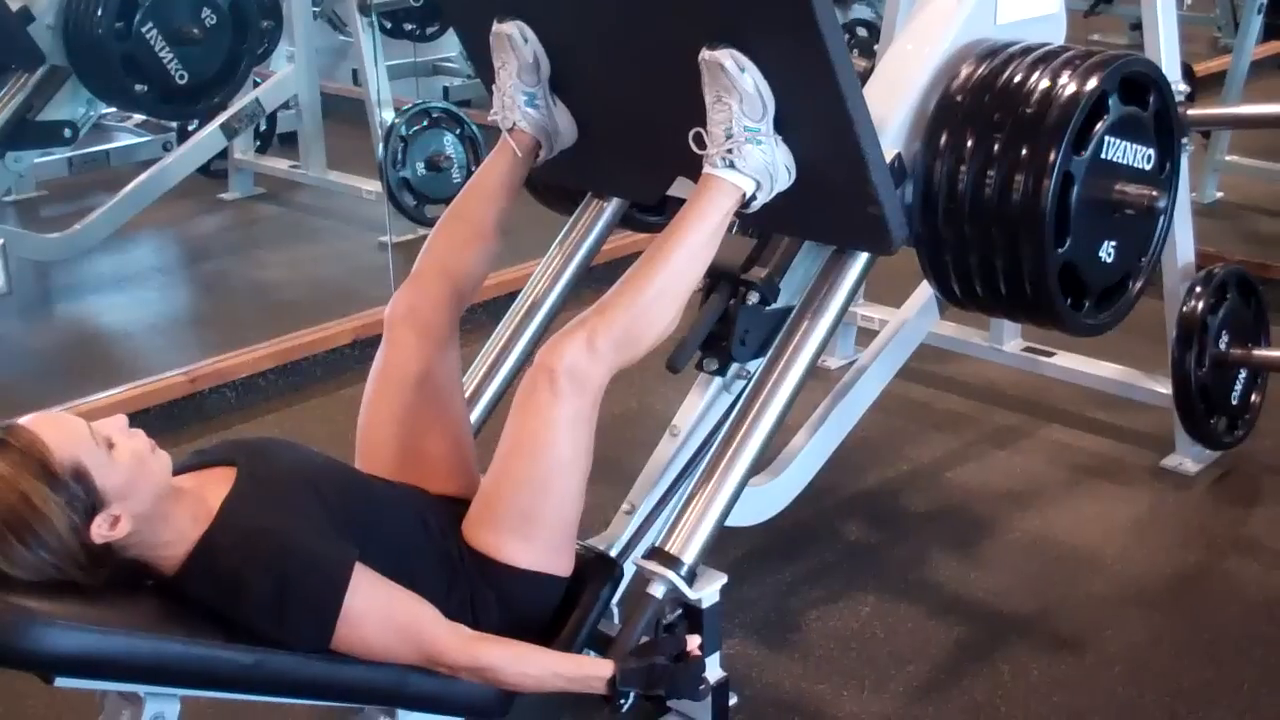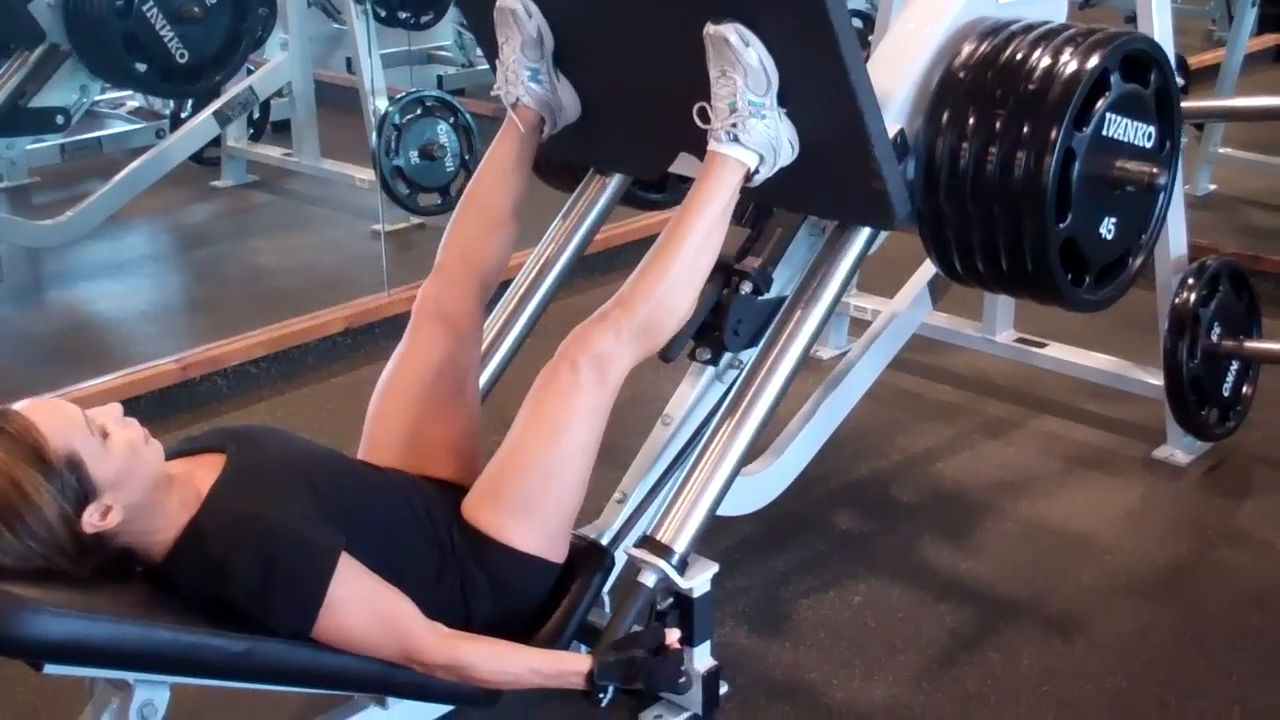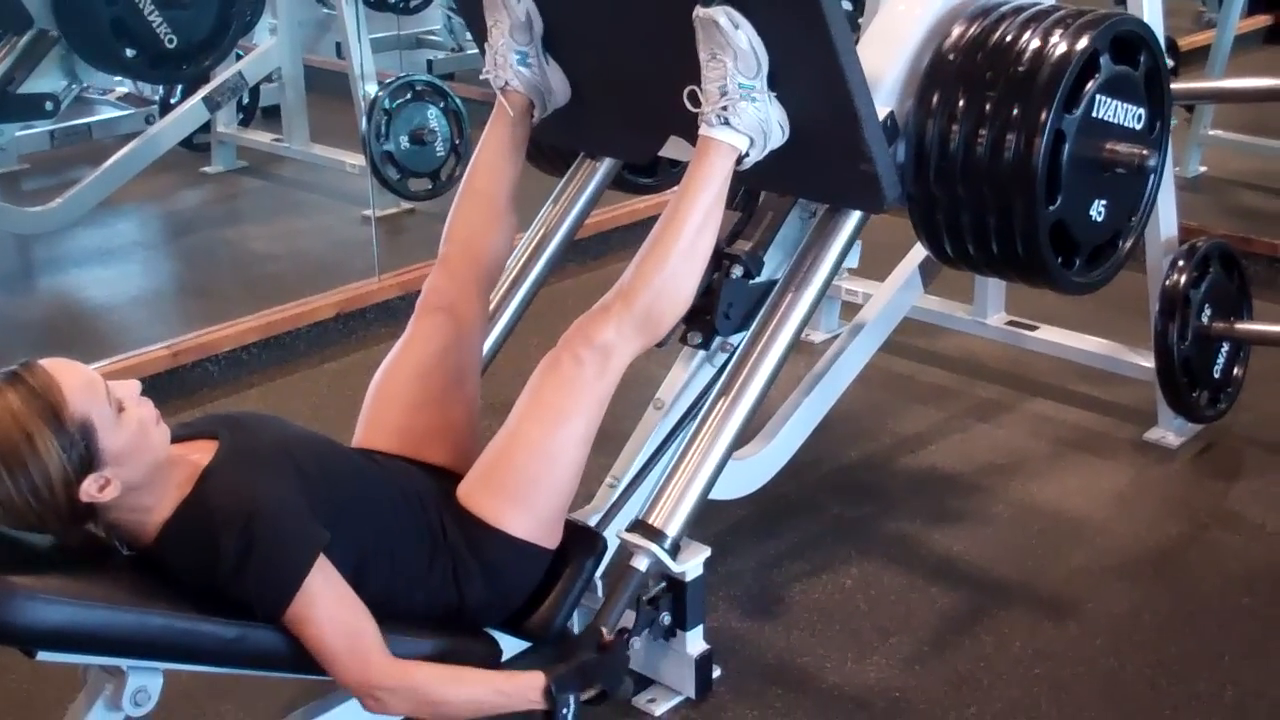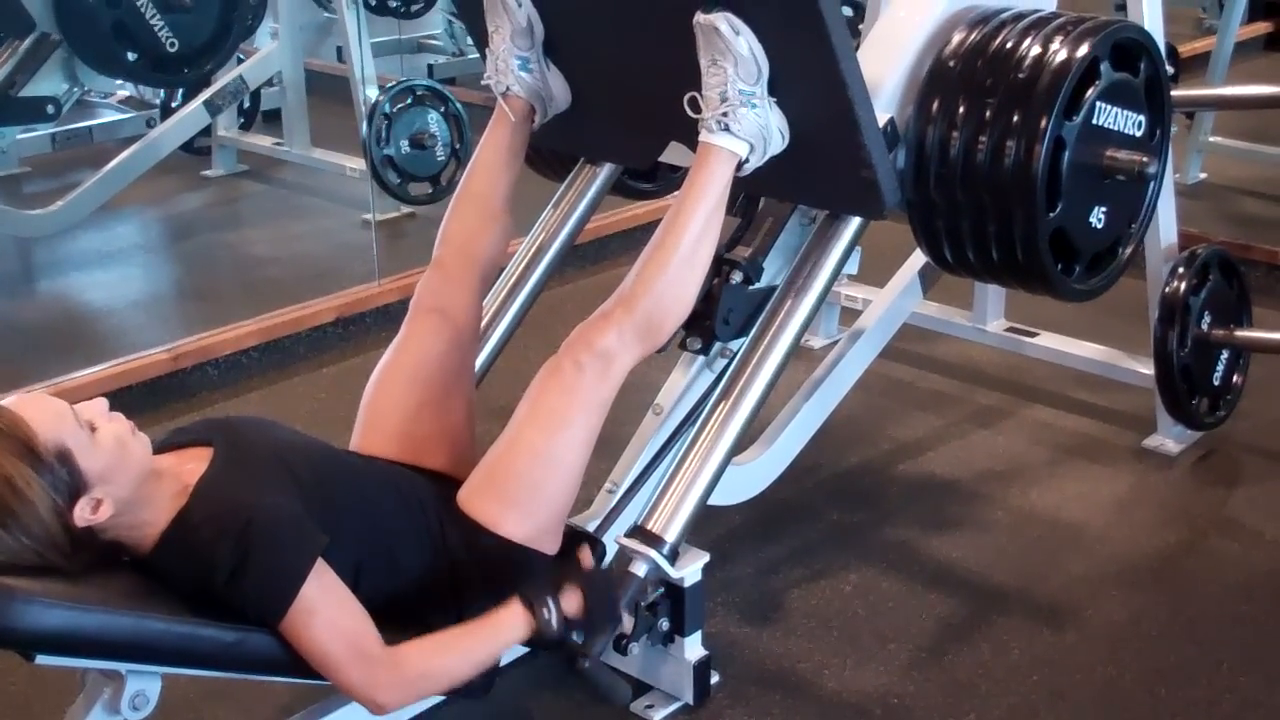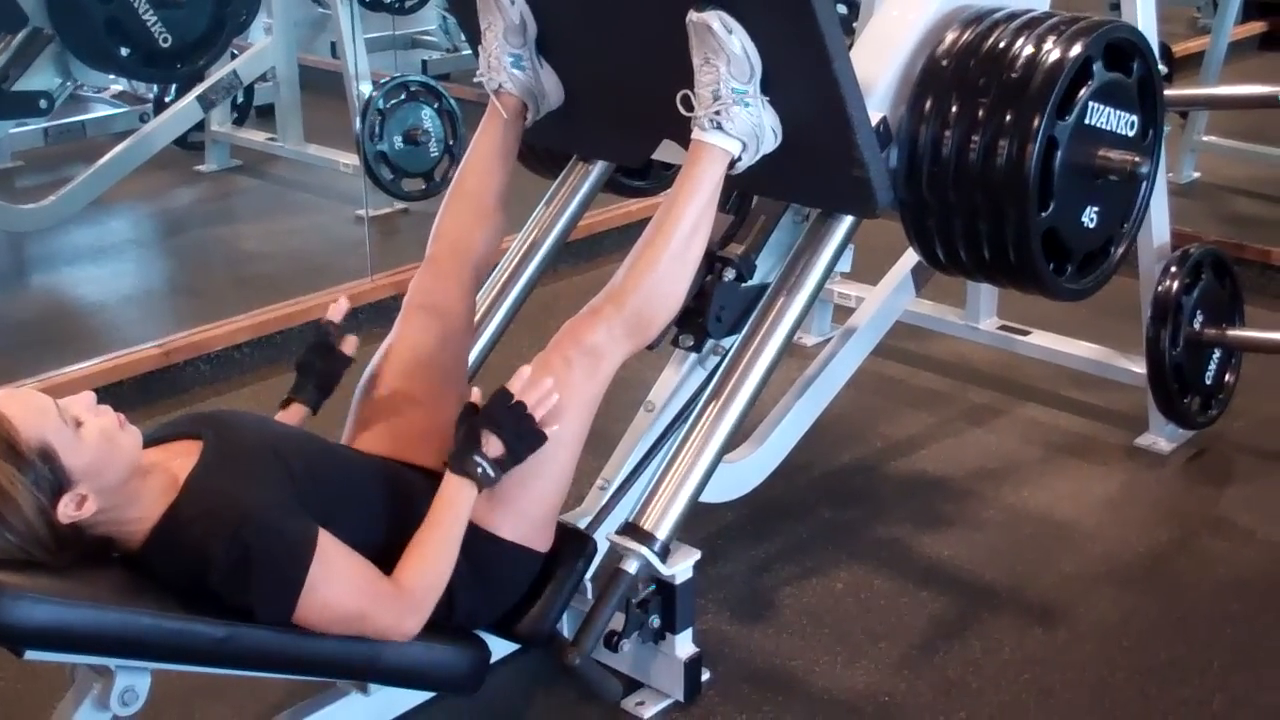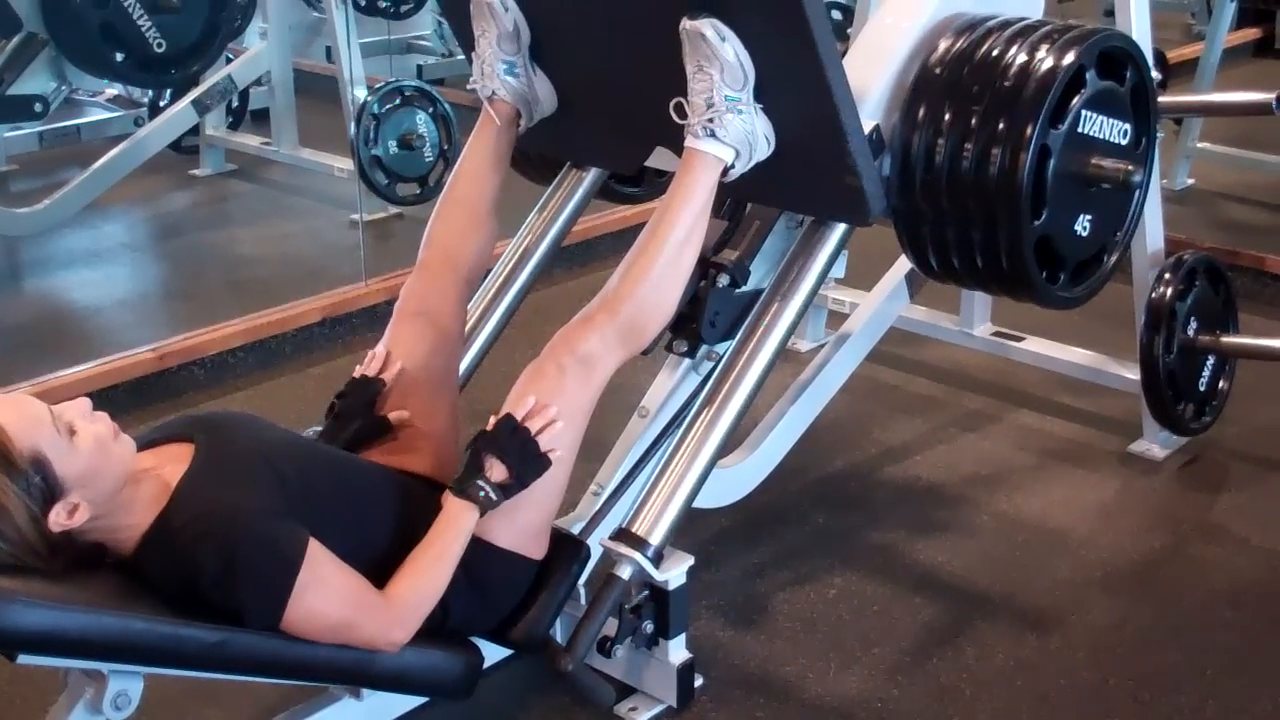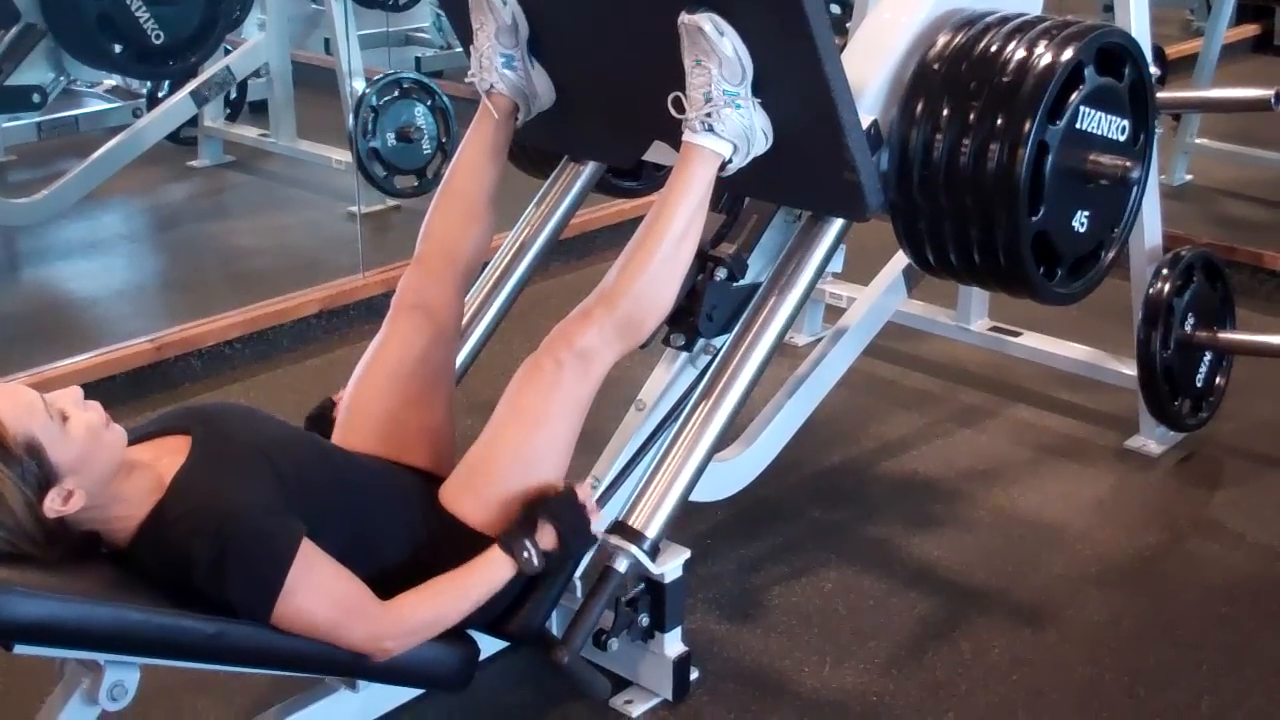
dt=0.3s
person 1, frame 1
left shoulder: (178, 497)
right shoulder: (269, 561)
right elbow: (453, 651)
right wrist: (626, 676)
left hip: (425, 516)
right hip: (492, 585)
left knee: (417, 314)
right knee: (571, 359)
left ankle: (524, 135)
right ankle: (734, 172)
person 1, frame 2
left shoulder: (166, 490)
right shoulder: (256, 544)
right elbow: (434, 654)
right wrist: (607, 671)
left hip: (416, 505)
right hip: (480, 570)
left knee: (449, 302)
right knee: (598, 349)
left ankle: (529, 109)
right ankle: (737, 150)
person 1, frame 3
left shoulder: (157, 480)
right shoulder: (245, 524)
left hip: (400, 489)
right hip: (472, 557)
left knee: (452, 296)
right knee: (599, 342)
left ankle: (518, 96)
right ankle: (727, 134)
person 1, frame 4
left shoulder: (157, 472)
right shoulder: (241, 535)
right wrist: (537, 611)
left hip: (397, 497)
right hip: (462, 558)
left knee: (446, 294)
right knee: (602, 345)
left ankle: (519, 97)
right ankle: (728, 138)
person 1, frame 5
left shoulder: (156, 455)
right shoulder: (232, 531)
right elbow: (399, 612)
left wrist: (306, 391)
right wrist: (475, 467)
left hip: (393, 496)
right hip: (464, 561)
left knee: (440, 294)
right knee: (590, 341)
left ankle: (512, 94)
right ankle: (721, 135)
person 1, frame 6
left shoulder: (137, 472)
right shoulder: (219, 537)
right elbow: (386, 624)
left wrist: (340, 430)
right wrist: (481, 493)
left hip: (390, 501)
right hip: (459, 573)
left knee: (432, 295)
right knee: (583, 349)
left ankle: (506, 101)
right ankle: (714, 142)
person 1, frame 7
left shoulder: (132, 462)
right shoulder: (215, 530)
right elbow: (379, 632)
left wrist: (312, 435)
right wrist: (523, 548)
left hip: (384, 490)
right hip: (443, 554)
left knee: (428, 292)
right knee: (581, 343)
left ankle: (503, 97)
right ankle: (713, 138)
